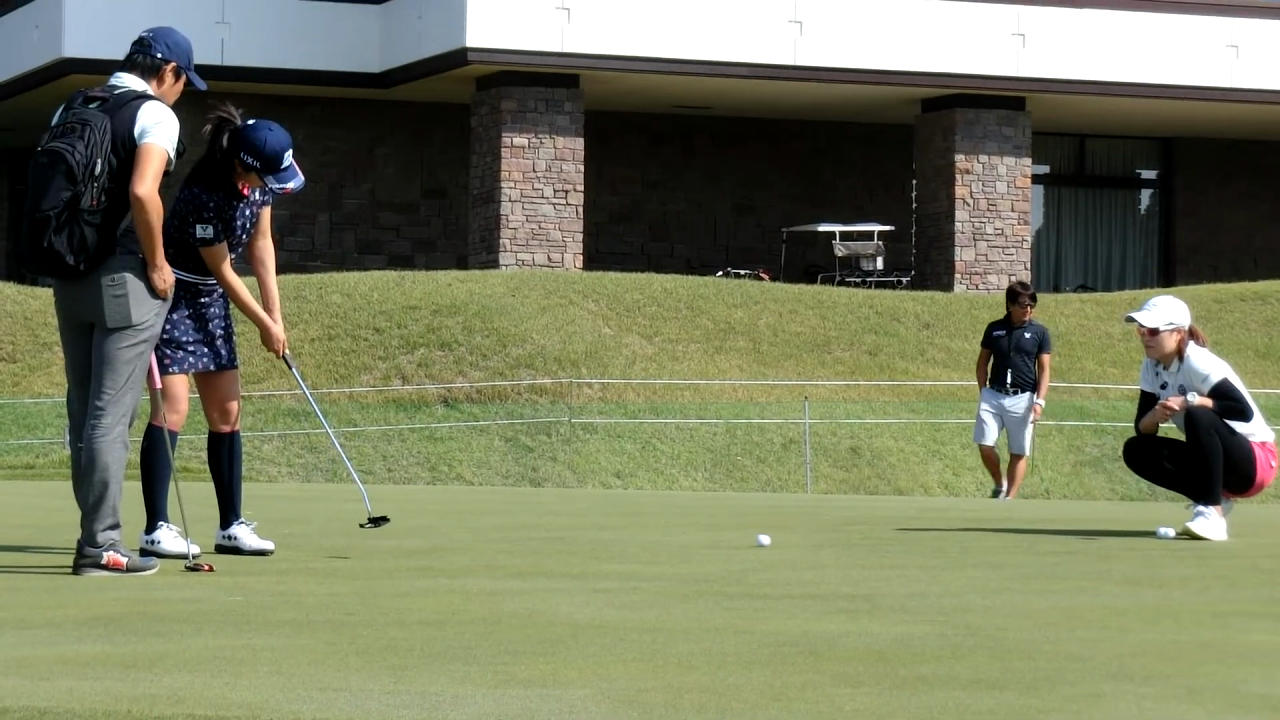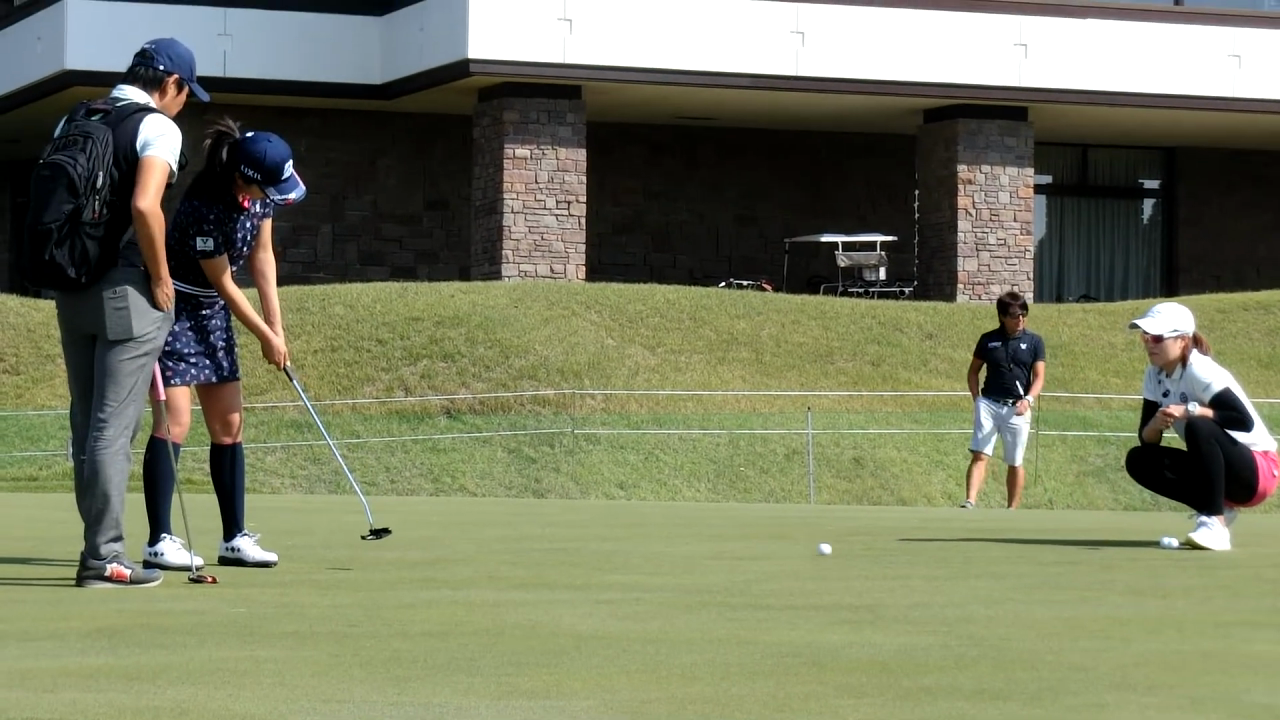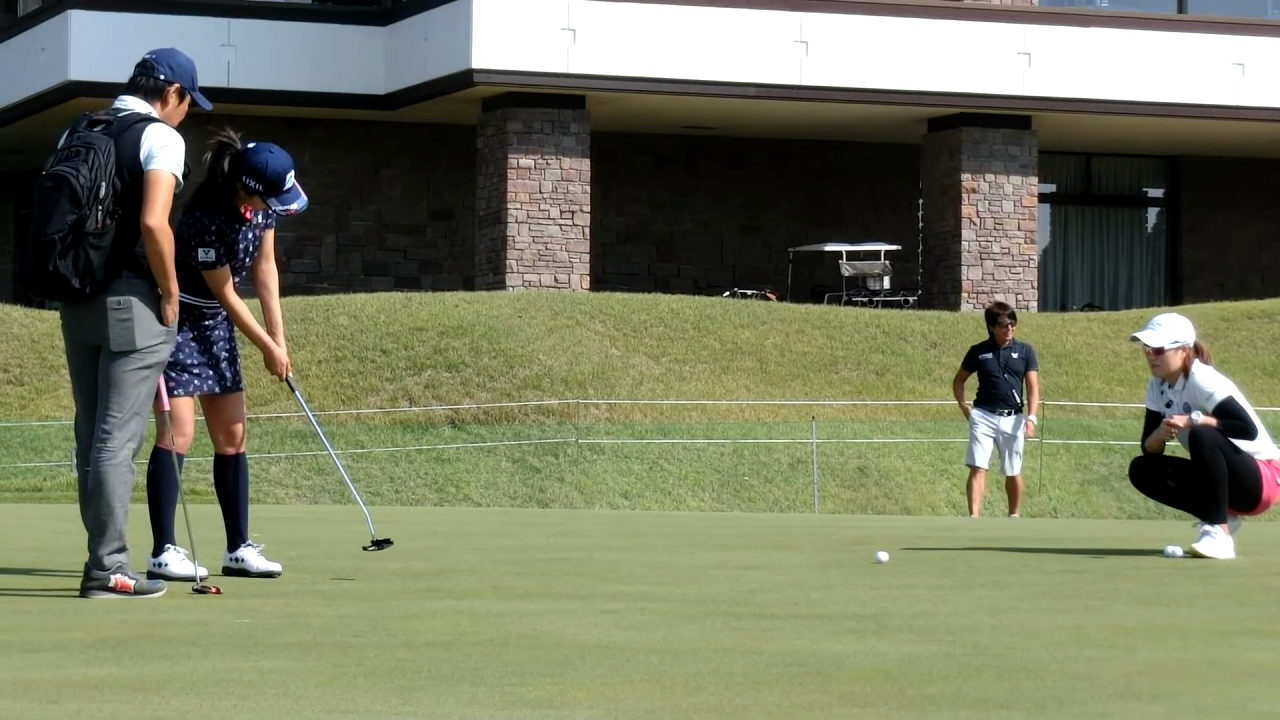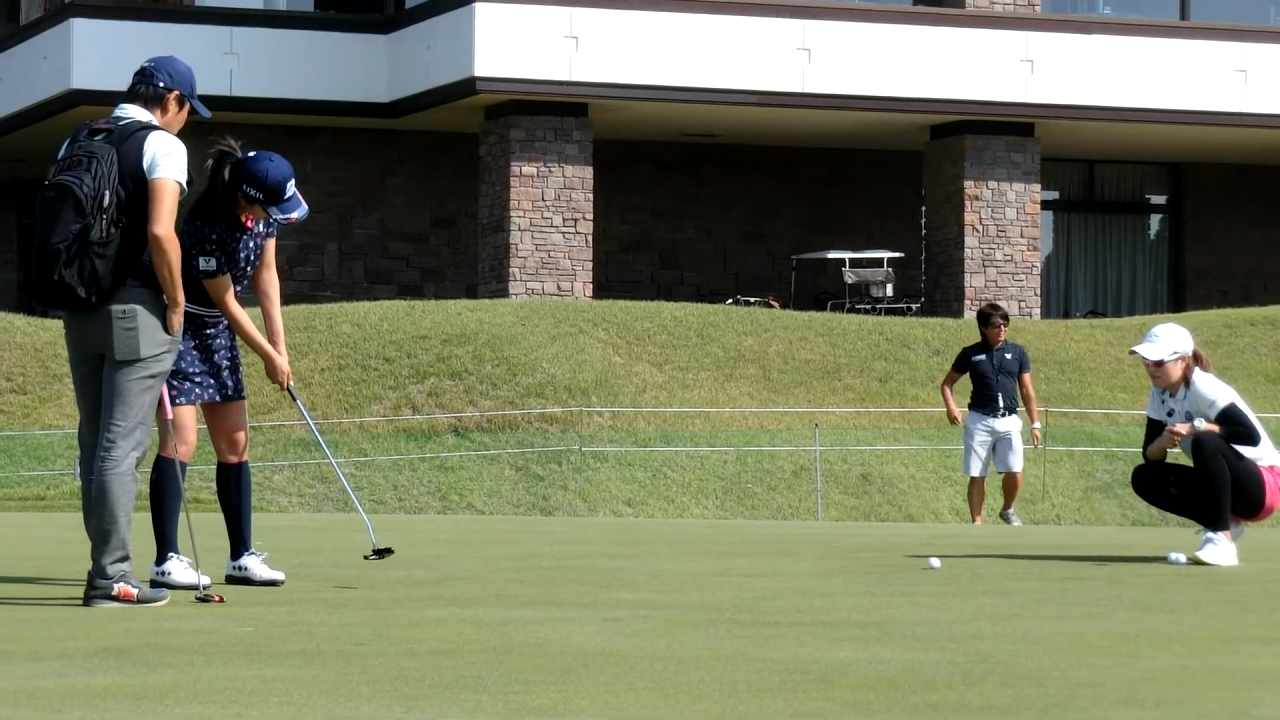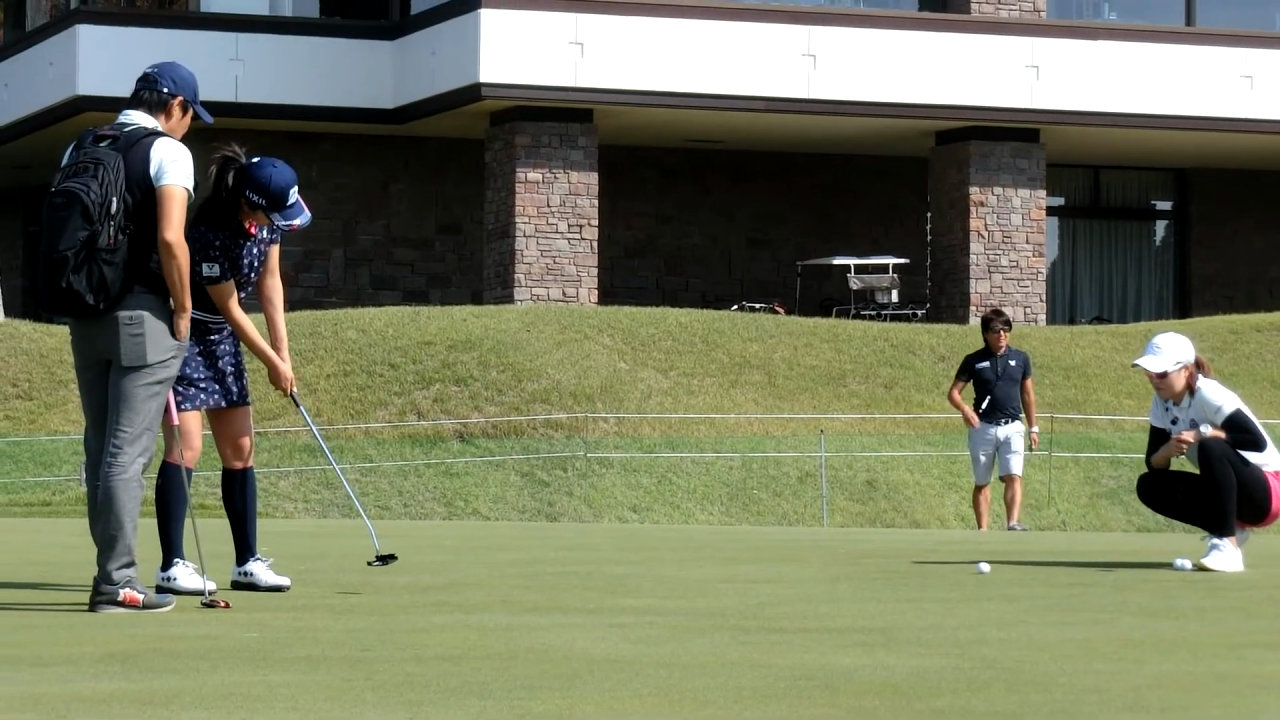
dt=0.2s
person 1, frame 1
left shoulder: (71, 108)
right shoulder: (154, 113)
right elbow: (142, 192)
right wrist: (157, 264)
left hip: (70, 275)
right hip: (122, 275)
left knee: (84, 410)
right knee: (110, 414)
left ankle: (96, 532)
right ankle: (100, 544)
person 1, frame 2
left shoulder: (74, 121)
right shoulder: (157, 126)
right elbow: (144, 206)
right wrist: (161, 280)
left hip: (72, 288)
right hip: (125, 289)
left knee: (87, 422)
right knee: (112, 426)
left ankle: (99, 544)
right ankle: (104, 556)
person 1, frame 3
right shoulder: (160, 135)
right elbow: (153, 222)
right wrist: (169, 295)
left hip: (77, 299)
right hip: (130, 300)
left knee: (91, 434)
right knee: (117, 436)
left ankle: (103, 556)
right ankle: (107, 567)
person 1, frame 4
right shoulder: (162, 143)
right elbow: (160, 232)
right wrist: (176, 304)
left hip: (80, 308)
right hip: (134, 308)
left knee: (94, 442)
right knee: (120, 445)
left ankle: (106, 564)
right ankle: (110, 575)
person 1, frame 5
left shoulder: (81, 148)
right shoulder: (168, 150)
right elbow: (170, 238)
right wrist: (183, 310)
left hip: (87, 315)
right hip: (141, 314)
left knee: (101, 448)
right knee: (127, 451)
left ankle: (113, 571)
right ankle: (116, 582)
person 2, frame 1
left shoulder: (259, 180)
right shoulder: (203, 193)
left elbow: (261, 243)
right elbow: (223, 270)
left wrist: (276, 313)
right wrist: (265, 325)
left hip: (212, 300)
right hip: (175, 297)
left knee: (227, 413)
right knee: (172, 409)
left ankle: (232, 526)
right ankle: (156, 529)
person 2, frame 2
left shoulder: (260, 192)
right shoulder: (204, 206)
left elbow: (262, 255)
right elbow: (224, 283)
left wrist: (277, 325)
right wrist: (266, 338)
left hip: (213, 312)
right hip: (176, 308)
left knee: (229, 424)
right knee: (175, 421)
left ankle: (235, 537)
right ankle: (160, 540)
person 2, frame 3
left shoulder: (263, 202)
right shoulder: (206, 217)
left elbow: (264, 265)
right elbow: (226, 293)
left wrist: (279, 336)
right wrist: (268, 348)
left hip: (216, 323)
right hip: (178, 319)
left knee: (232, 435)
right knee: (178, 432)
left ankle: (239, 548)
right ankle: (164, 551)
person 2, frame 4
left shoulder: (264, 211)
right shoulder: (207, 225)
left elbow: (266, 273)
right elbow: (227, 302)
left wrist: (280, 345)
right wrist: (269, 357)
left hip: (218, 331)
right hip: (179, 328)
left knee: (235, 442)
right knee: (181, 440)
left ankle: (242, 556)
right ankle: (166, 559)
person 2, frame 5
left shoulder: (268, 218)
right shoulder: (211, 231)
left elbow: (270, 281)
right elbow: (230, 308)
left wrist: (283, 351)
right wrist: (272, 363)
left hip: (222, 337)
right hip: (184, 334)
left knee: (240, 449)
right knee: (187, 446)
left ankle: (247, 562)
right ankle: (172, 565)
person 3, frame 1
left shoulder: (1198, 362)
right shoulder: (1151, 367)
left elbow: (1244, 411)
right elbow: (1142, 429)
left wrist: (1190, 400)
right wrist: (1154, 415)
right hip: (1215, 460)
left knee: (1198, 416)
right knee: (1135, 450)
left ankle: (1212, 514)
right ankle: (1214, 499)
person 3, frame 2
left shoulder: (1200, 371)
right shoulder: (1155, 375)
left elbow: (1244, 421)
right elbow: (1147, 440)
left wrist: (1190, 410)
right wrist: (1155, 423)
right hip: (1216, 469)
left knee: (1199, 426)
right knee: (1138, 460)
left ankle: (1215, 524)
right ankle: (1218, 507)
person 3, frame 3
left shoulder: (1202, 380)
right shoulder: (1157, 385)
left elbow: (1248, 429)
right elbow: (1149, 450)
left wrist: (1193, 419)
right wrist: (1159, 434)
right hip: (1219, 477)
left knee: (1203, 435)
right knee: (1141, 470)
left ankle: (1219, 533)
right ankle: (1221, 518)
person 3, frame 4
left shoulder: (1204, 388)
right shoulder: (1159, 394)
left elbow: (1251, 435)
right elbow: (1150, 457)
left wrist: (1196, 426)
right wrist: (1161, 442)
right hip: (1222, 485)
left knee: (1205, 442)
right knee: (1144, 478)
left ankle: (1222, 541)
right ankle: (1226, 524)
person 3, frame 5
left shoulder: (1208, 395)
right shoulder: (1162, 402)
left elbow: (1257, 441)
right elbow: (1153, 465)
left wrist: (1203, 432)
right wrist: (1167, 450)
right hip: (1226, 493)
left knee: (1211, 448)
right knee: (1149, 486)
left ankle: (1228, 547)
right ankle: (1230, 530)
person 4, frame 1
left shoulder: (1040, 332)
right shoulder: (994, 329)
left elbow: (1044, 369)
right elbow: (982, 363)
left wrist: (1039, 401)
right wrist: (983, 392)
left hip: (1022, 399)
right hip: (993, 396)
left knee: (1018, 453)
right knee: (985, 446)
left ankle: (1009, 500)
right ankle: (1000, 484)
person 4, frame 2
left shoulder: (1034, 342)
right shoulder: (987, 340)
left elbow: (1039, 377)
right elbow: (973, 371)
left wrist: (1028, 400)
right wrist: (977, 399)
left hip: (1016, 409)
right hip: (989, 405)
left knee: (1015, 464)
right knee: (979, 455)
left ankle: (1012, 511)
right ankle: (970, 503)
person 4, frame 3
left shoulder: (1025, 351)
right shoulder: (978, 352)
left elbow: (1033, 388)
right elbow: (959, 380)
left wrist: (1031, 417)
right wrist: (963, 406)
left hip: (1012, 419)
right hip: (983, 416)
left knee: (1013, 473)
right knee: (977, 469)
left ankle: (1014, 516)
right ankle: (974, 517)
person 4, frame 4
left shoulder: (1018, 352)
right shoulder: (970, 353)
left elbow: (1027, 389)
right elbow: (947, 382)
left wrist: (1035, 423)
right wrist: (950, 406)
left hip: (1008, 421)
right hip: (978, 421)
left knee: (1014, 473)
right knee: (976, 476)
left ankle: (1007, 510)
right ankle: (977, 525)
person 4, frame 5
left shoulder: (1021, 358)
right shoulder: (973, 361)
left elbow: (1027, 394)
right elbow: (954, 391)
left wrist: (1033, 427)
right wrist: (965, 410)
left hip: (1012, 427)
right hip: (982, 428)
left knee: (1013, 476)
right knee: (981, 483)
left ankle: (1013, 524)
right ankle: (983, 531)
